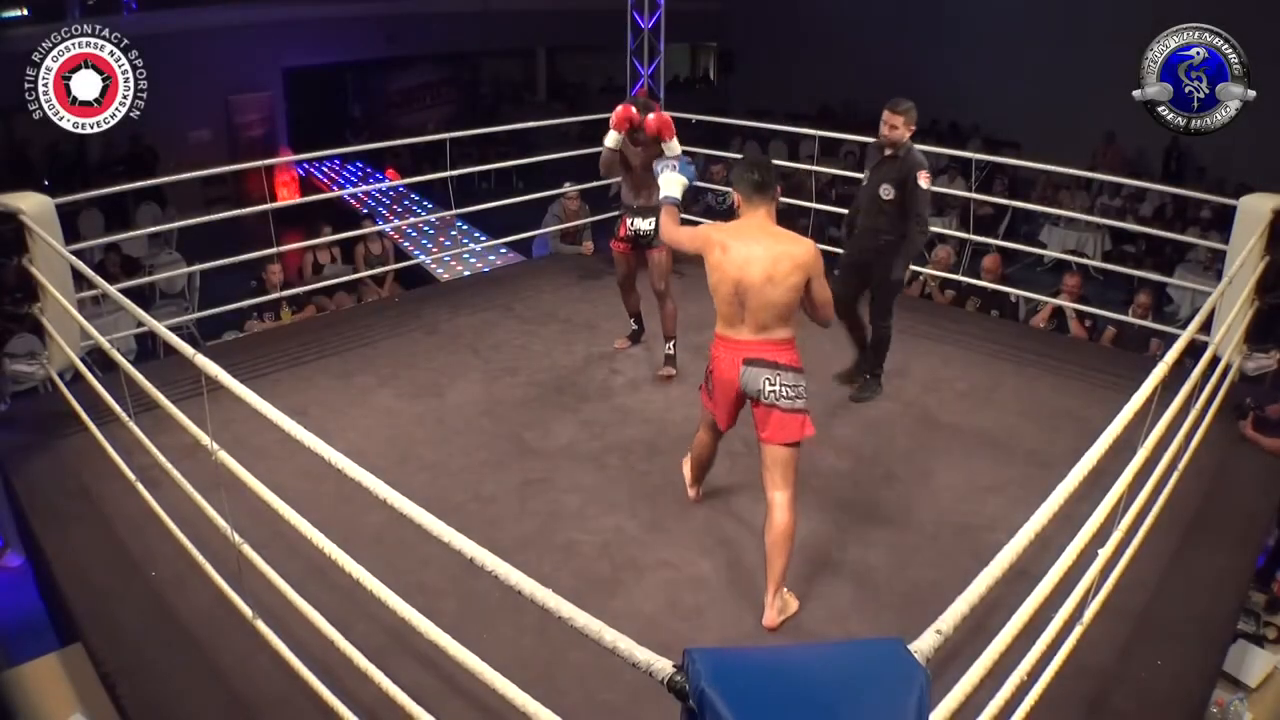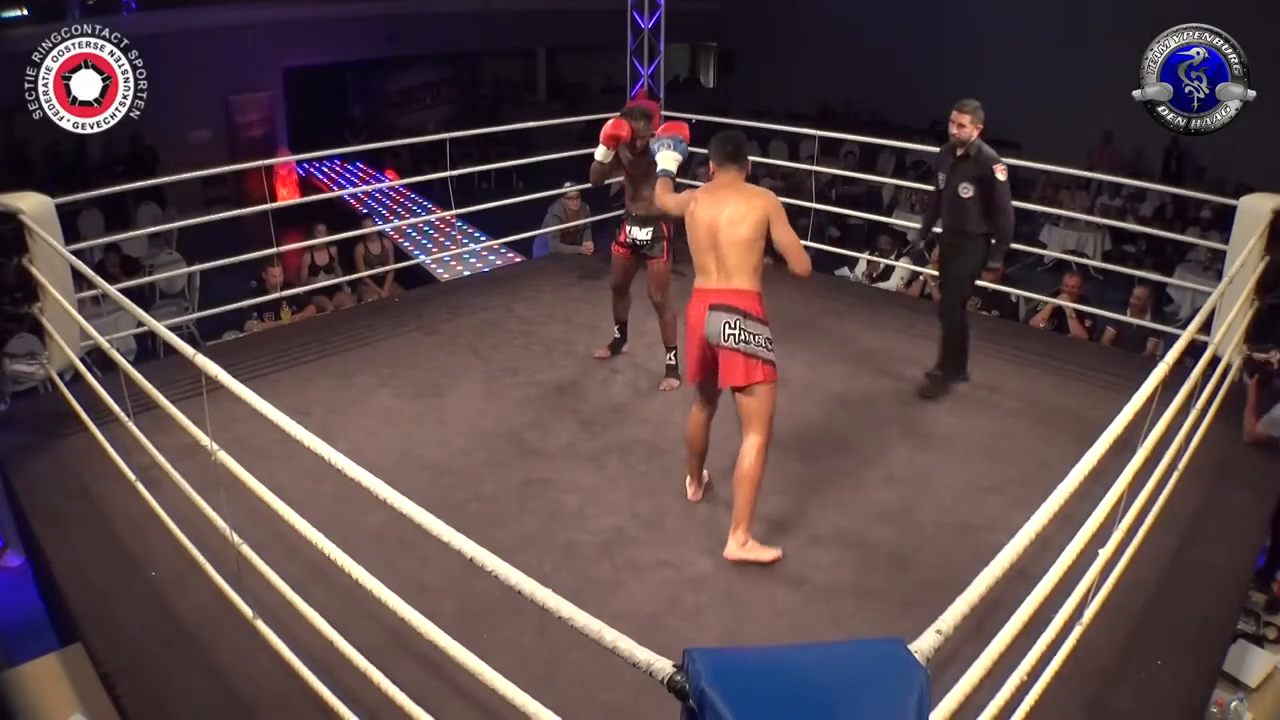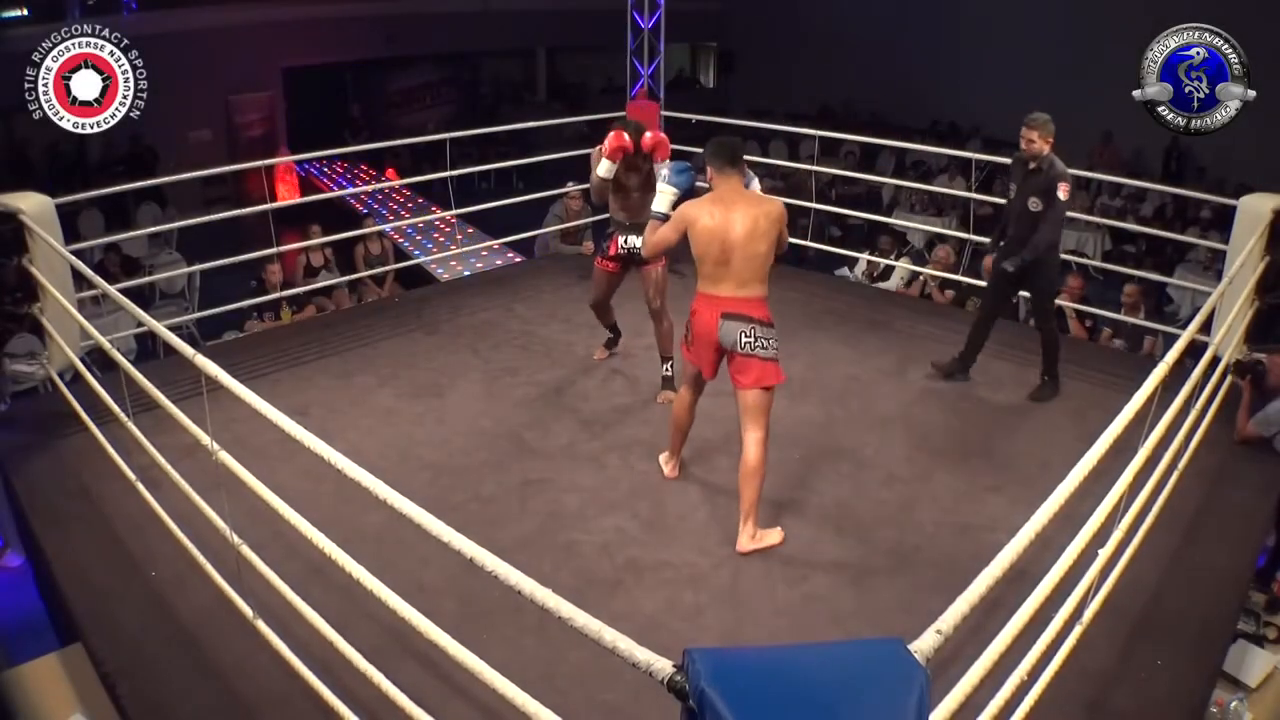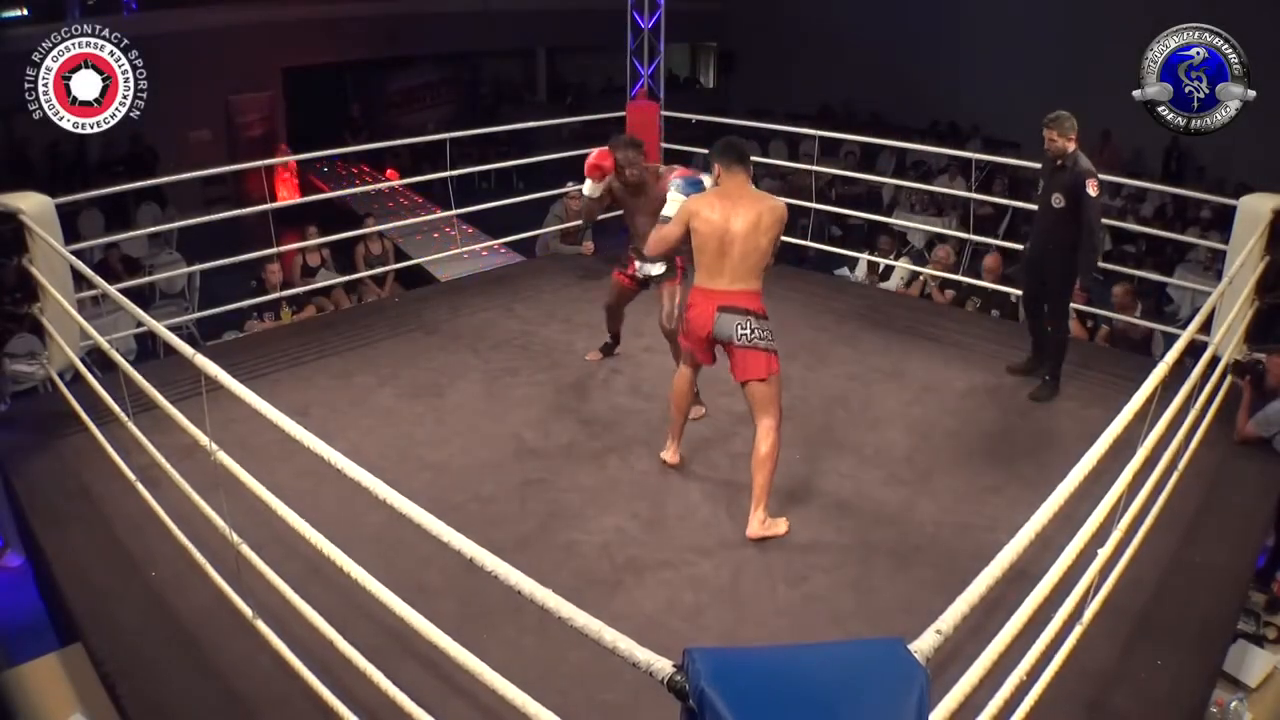
dt=0.5s
person 1, frame 1
left shoulder: (713, 238)
right shoulder: (804, 251)
left elbow: (667, 232)
right elbow: (825, 318)
left wrist: (669, 191)
left hip: (727, 358)
right hip: (779, 368)
left knee: (711, 427)
right knee: (780, 492)
left ankle: (694, 479)
right ankle: (775, 601)
person 1, frame 2
left shoulder: (693, 198)
right shoulder: (764, 202)
left elbow: (660, 200)
right elbow: (802, 268)
left wrist: (665, 163)
left hip: (700, 311)
right hip: (744, 317)
left knee: (703, 404)
right knee: (755, 433)
left ankle: (694, 481)
right ankle: (740, 538)
person 1, frame 3
left shoulder: (691, 211)
right shoulder: (773, 209)
left elbow: (649, 251)
left wrist: (662, 199)
left hip: (706, 314)
right hip: (752, 323)
left knee: (689, 389)
right knee: (755, 431)
left ankle: (671, 459)
right ankle: (748, 531)
person 1, frame 4
left shoulder: (695, 205)
right shoulder: (776, 209)
left elbow: (653, 248)
left wrist: (676, 200)
left hip: (701, 309)
right hip: (745, 316)
left knee: (688, 367)
right knee: (768, 418)
left ankle: (672, 446)
right ankle: (758, 518)
person 2, frame 1
left shoulder: (915, 165)
right shoulder: (873, 151)
left elbow: (919, 222)
left wrist: (902, 262)
right wrist: (848, 228)
left hip: (888, 250)
right hip: (859, 242)
left knee: (879, 318)
right knee: (843, 304)
left ankle: (870, 377)
right ankle: (863, 359)
person 2, frame 2
left shoulder: (989, 162)
right shoulder: (946, 153)
left elbow: (1003, 211)
left wrist: (998, 253)
right wrist: (925, 229)
left hip: (973, 244)
right hip: (949, 241)
left knee: (949, 308)
right knee: (951, 306)
left ankle: (947, 372)
right ankle: (955, 366)
person 2, frame 3
left shoulder: (1058, 176)
right shoulder: (1019, 163)
left elbow: (1051, 227)
left wrist: (1022, 258)
right wrist: (998, 239)
left hip: (1041, 259)
right hip: (1011, 250)
left knee: (1044, 321)
right knee: (989, 308)
left ankle: (1050, 379)
right ankle: (962, 363)
person 2, frame 4
left shoulder: (1084, 174)
right shoulder: (1050, 162)
left elbow: (1092, 227)
left wrist: (1086, 270)
left hip: (1063, 256)
right hip: (1038, 248)
left knee: (1057, 316)
right knee: (1031, 306)
left ankle: (1051, 378)
right ankle: (1038, 358)
person 3, frame 1
left shoulder: (663, 139)
right shoulder: (619, 139)
right elbow: (605, 171)
left wrist: (669, 141)
right wrist: (615, 132)
left hip: (657, 218)
right hip: (628, 217)
left knee: (661, 287)
right knee: (624, 280)
left ankle: (670, 354)
right ankle: (637, 328)
person 3, frame 2
right shoulder: (619, 145)
right elbow: (597, 180)
right wrist: (605, 147)
left hip: (657, 227)
right hip: (630, 224)
left knee: (659, 298)
right knee: (618, 286)
left ankle: (672, 364)
right ankle: (619, 338)
person 3, frame 3
left shoulder: (652, 157)
right shoulder: (601, 155)
right elbow: (597, 197)
right wrist: (610, 160)
right hip: (618, 235)
left knee: (656, 307)
right knee: (597, 300)
left ankle: (667, 376)
right ankle: (614, 336)
person 3, frame 4
left shoulder: (663, 177)
right shoulder: (613, 183)
right elbow: (588, 216)
right wrist: (593, 182)
left hip: (670, 260)
right hip: (637, 257)
left knee: (670, 328)
right knee: (612, 305)
left ankle: (691, 393)
right ankle: (612, 344)
